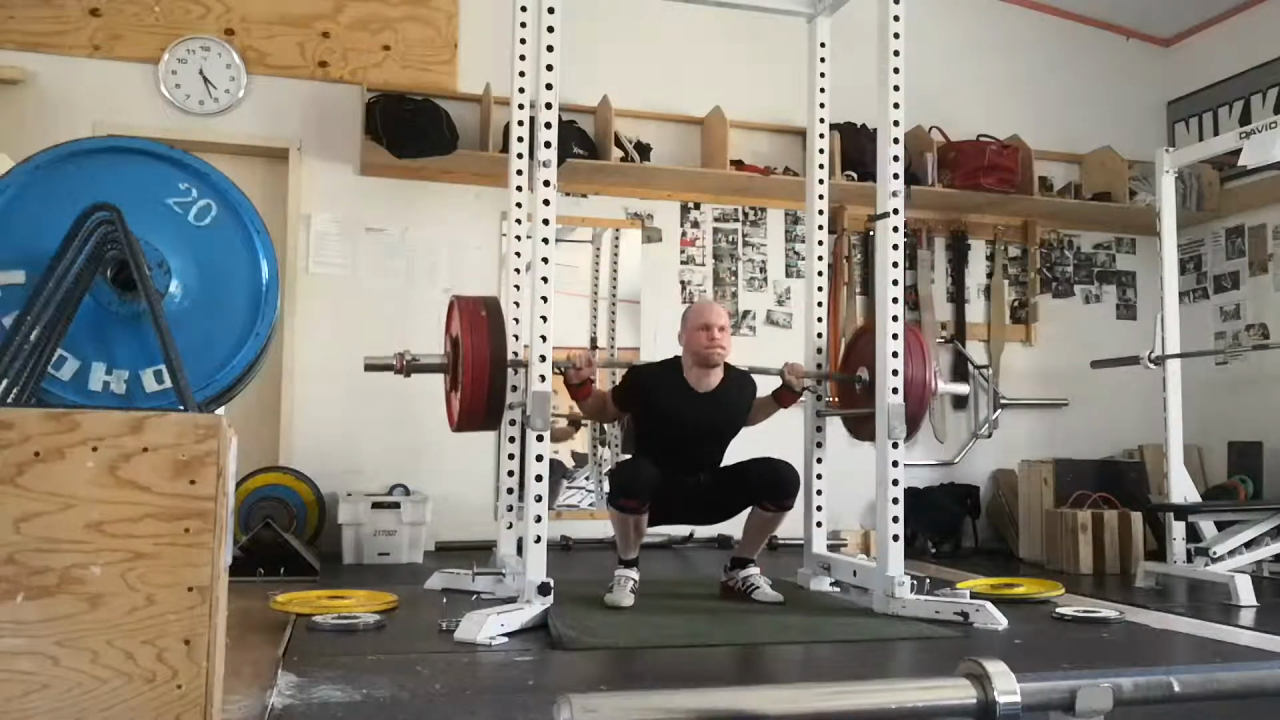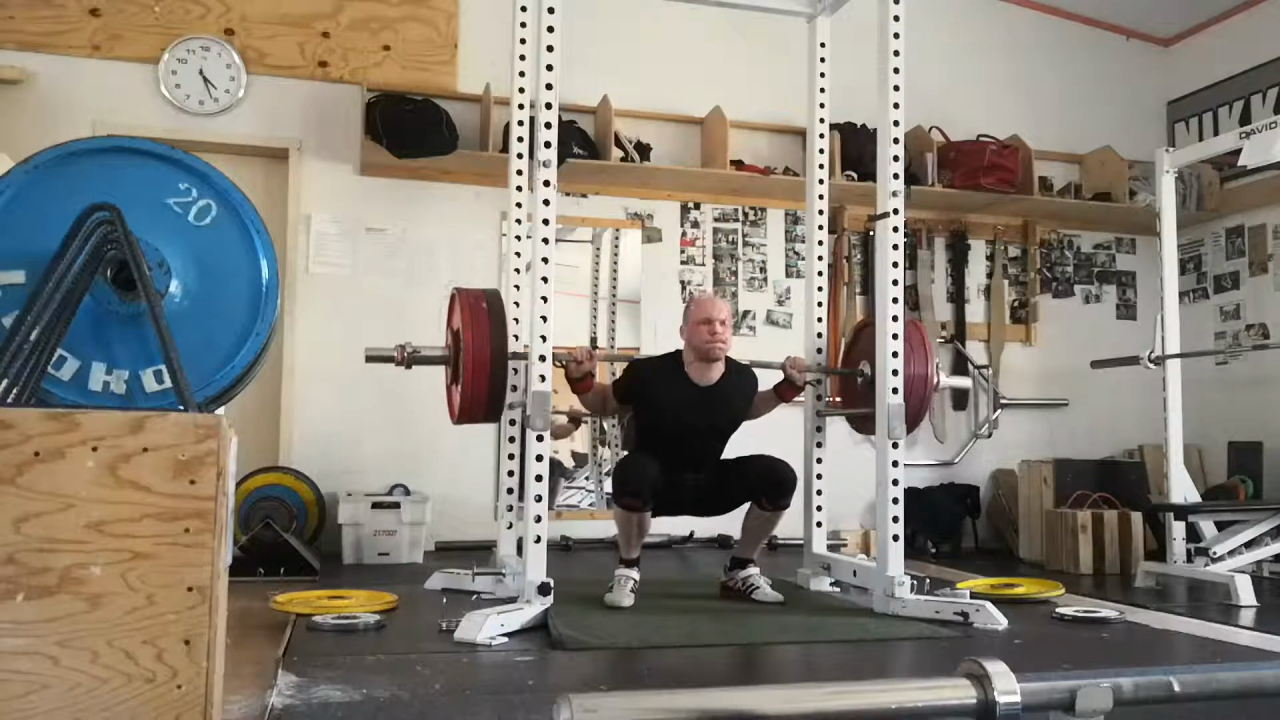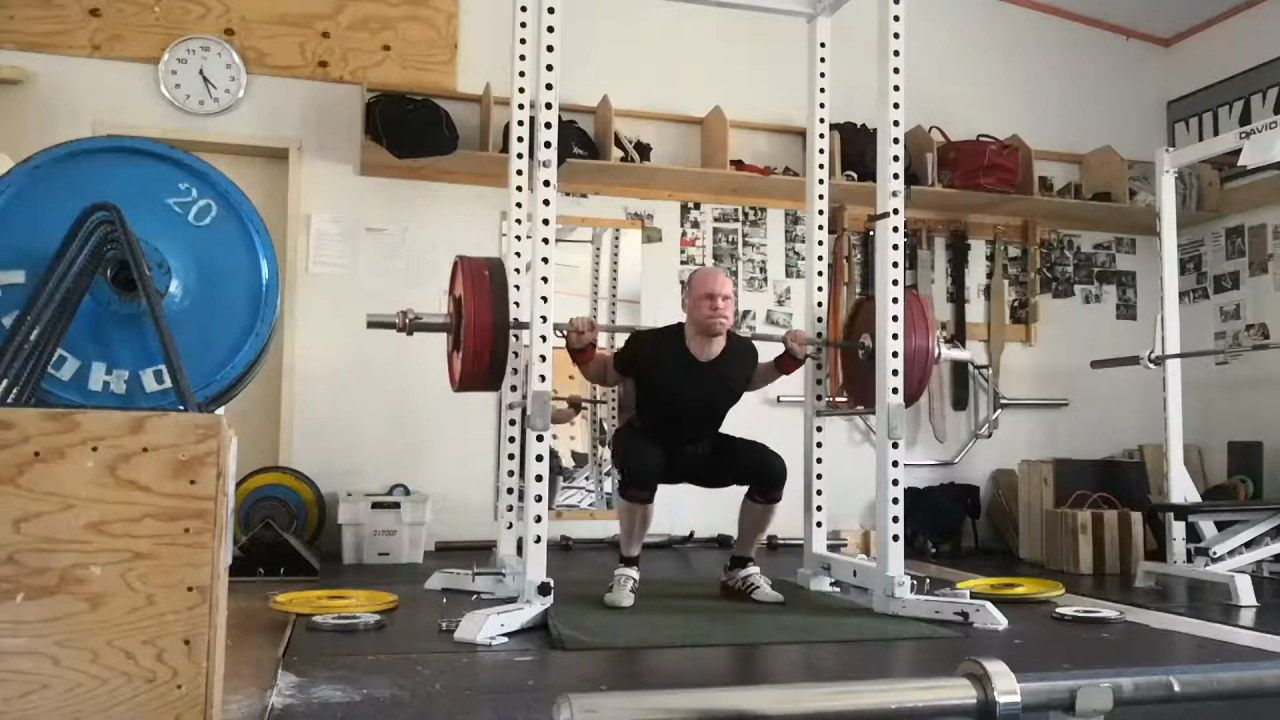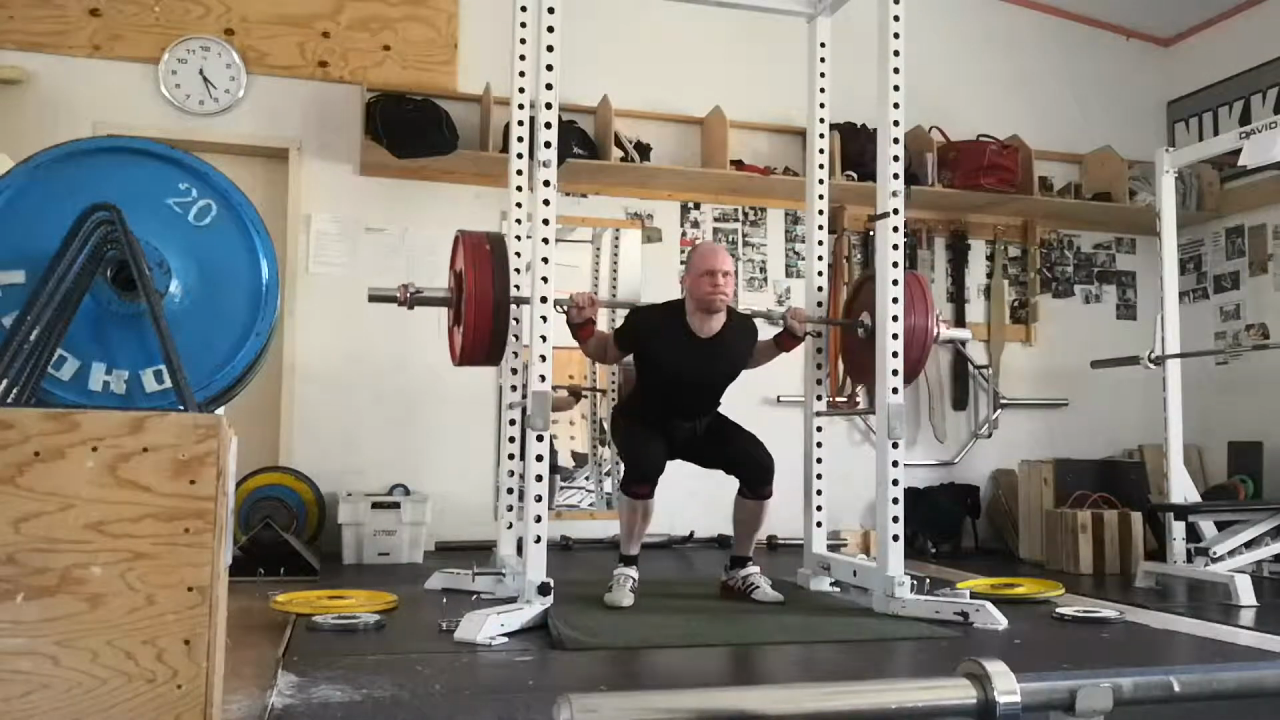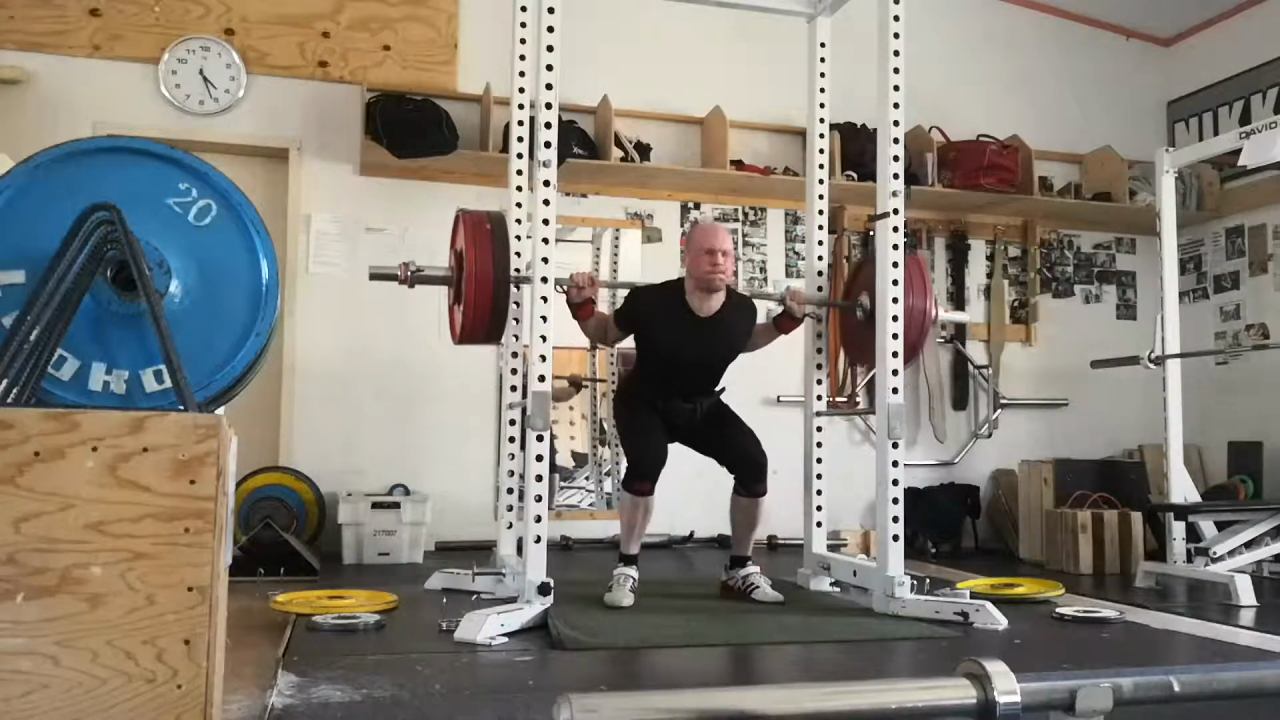
dt=0.2s
person 1, frame 1
left shoulder: (741, 386)
right shoulder: (650, 380)
right elbow: (604, 411)
left wrist: (787, 393)
right wrist: (579, 385)
left hip: (709, 490)
right hip: (652, 491)
left knee: (783, 479)
right knee: (630, 476)
left ankle: (740, 571)
right ankle: (627, 571)
person 1, frame 2
left shoulder: (742, 379)
right shoulder: (650, 374)
right elbow: (606, 405)
left wrist: (788, 388)
right wrist: (580, 379)
left hip: (708, 483)
right hip: (652, 476)
left knee: (781, 477)
right knee: (634, 475)
left ankle: (739, 571)
right ankle: (628, 570)
person 1, frame 3
left shoulder: (742, 353)
right shoulder: (651, 346)
right elbow: (607, 376)
left wrist: (789, 360)
right wrist: (581, 350)
left hip: (705, 449)
right hip: (646, 443)
left knee: (771, 468)
right knee: (641, 469)
left ankle: (740, 570)
right ankle: (627, 570)
person 1, frame 4
left shoulder: (742, 329)
right shoulder: (651, 321)
right elbow: (606, 353)
left wrist: (788, 338)
right wrist: (582, 325)
left hip: (702, 424)
right hip: (643, 420)
left knee: (759, 465)
right knee: (644, 466)
left ankle: (740, 570)
right ankle: (626, 569)
person 1, frame 5
left shoulder: (741, 310)
right shoulder: (651, 302)
right elbow: (606, 335)
left wrist: (788, 320)
right wrist: (581, 306)
left hip: (702, 406)
right hip: (644, 403)
left knee: (753, 462)
right knee: (646, 463)
left ankle: (740, 570)
right ankle: (626, 569)
